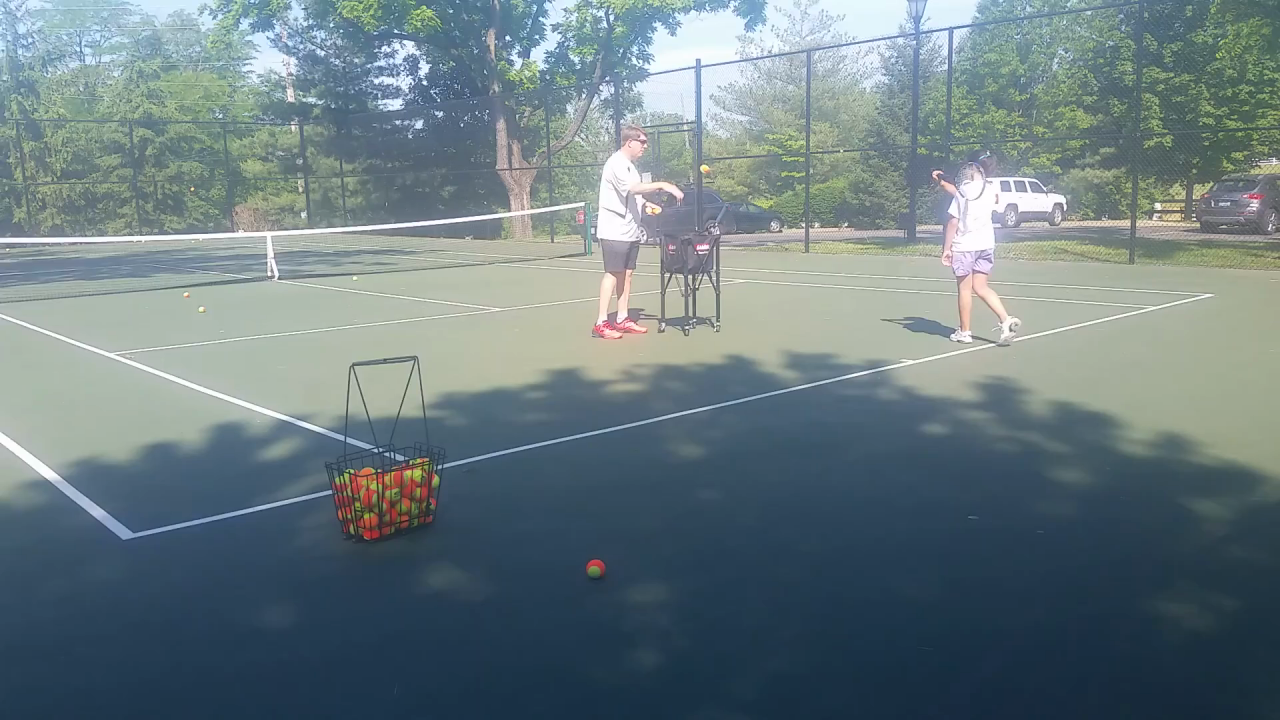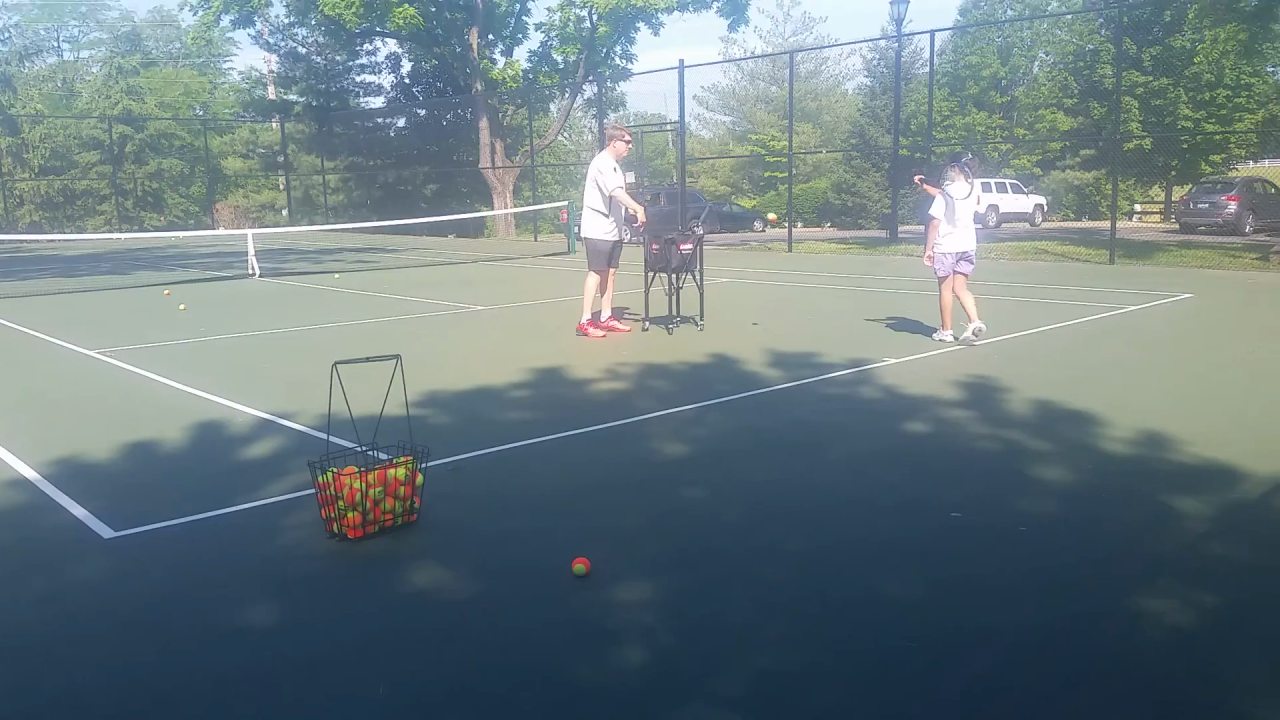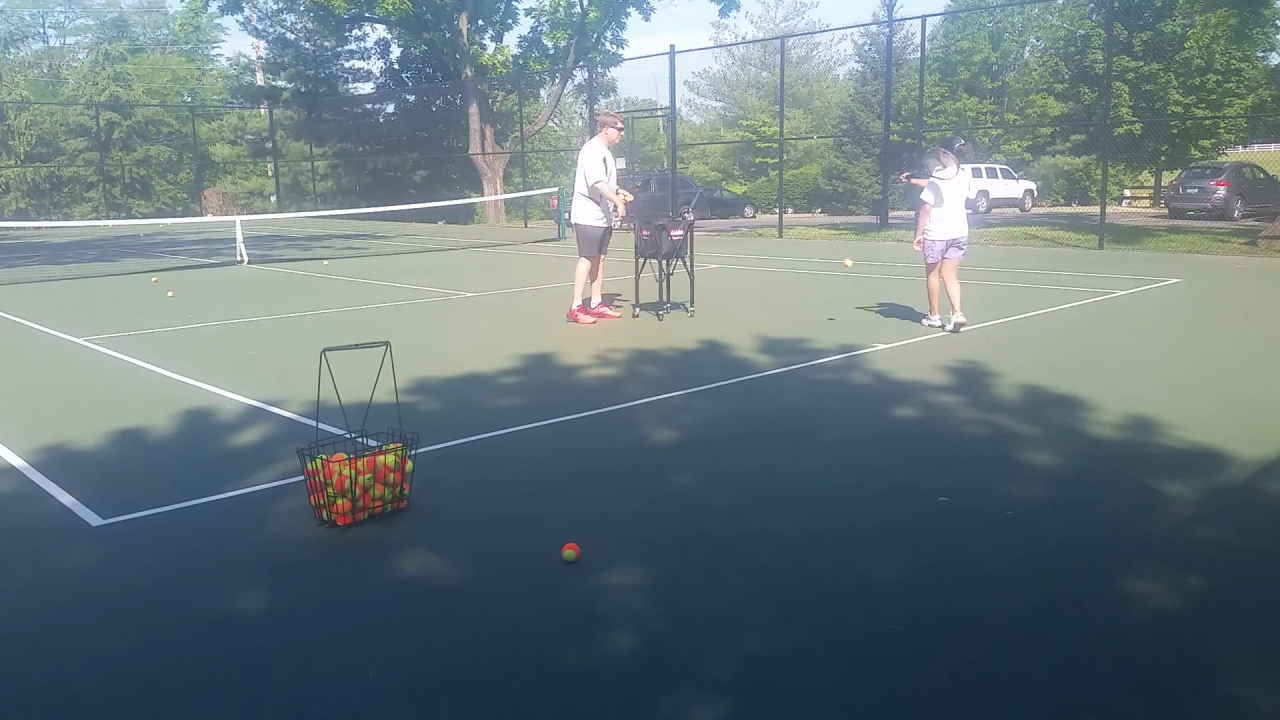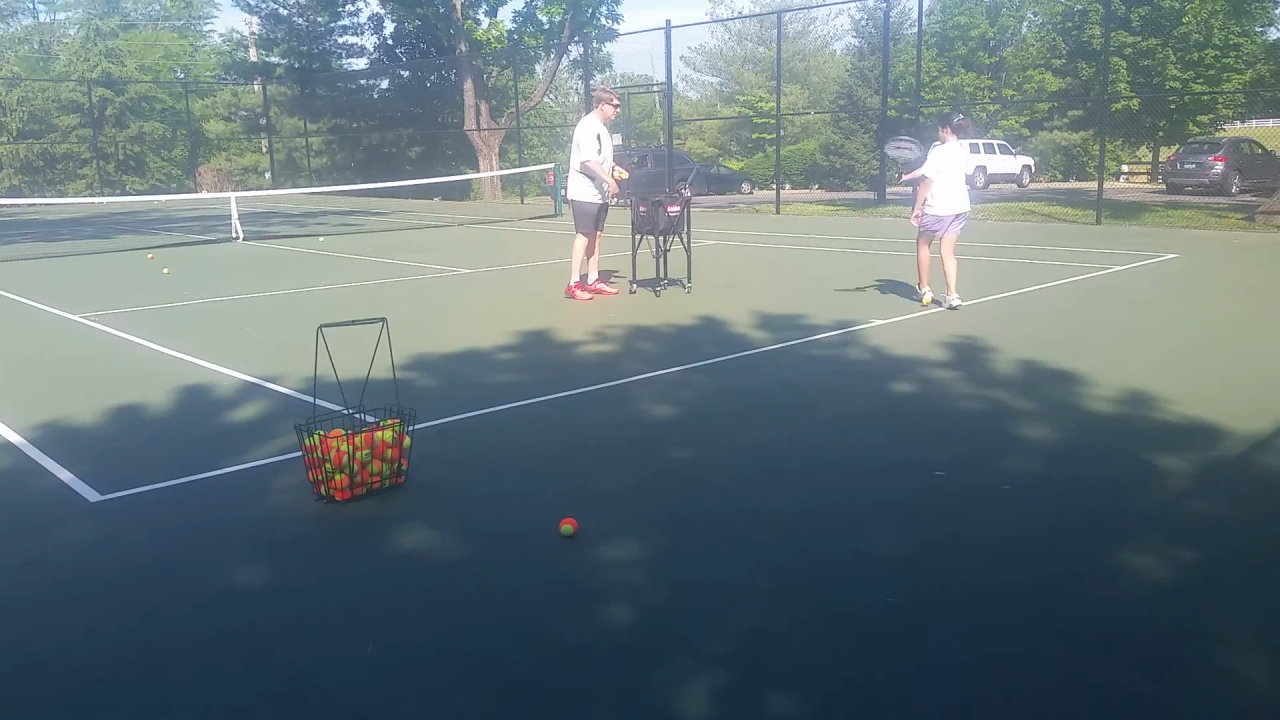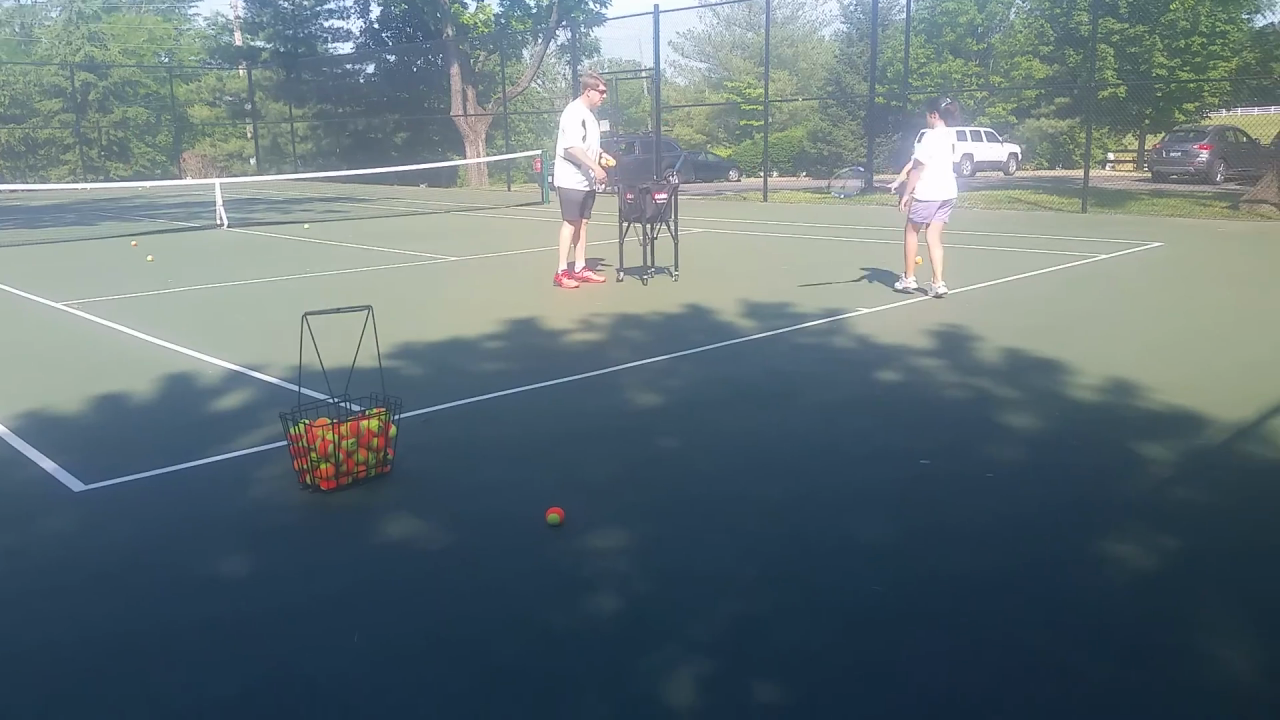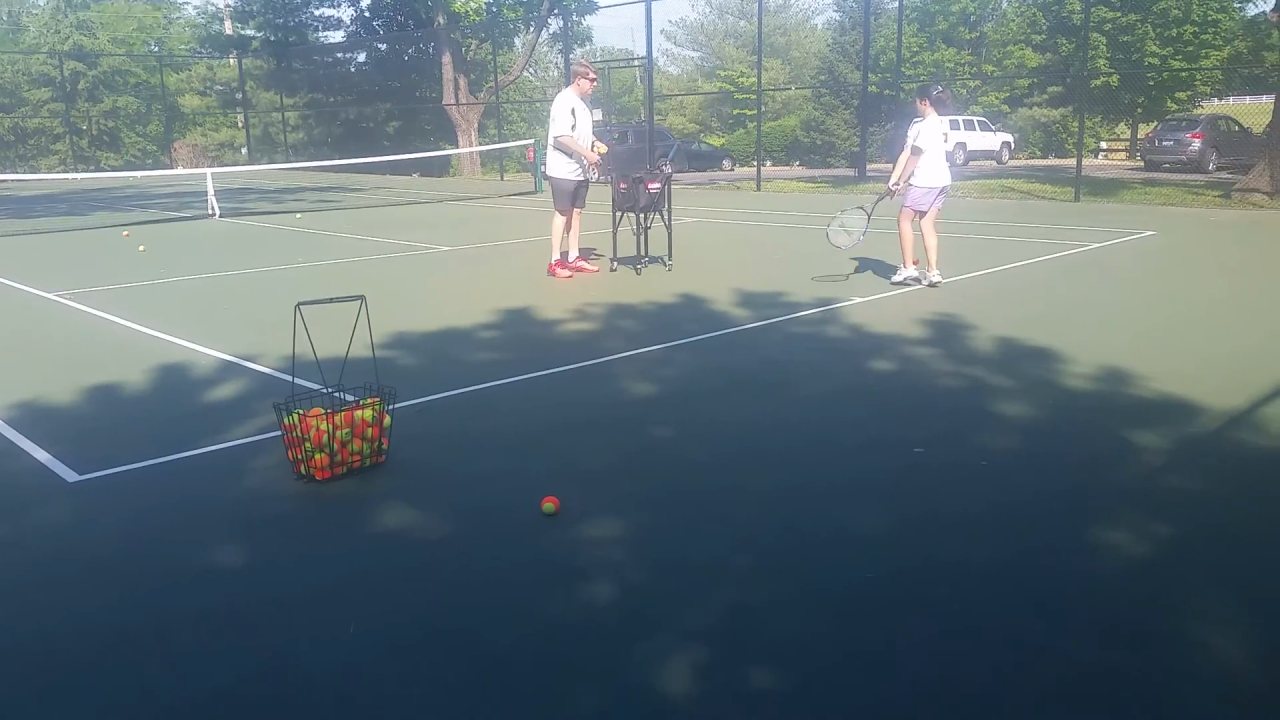
dt=0.1s
person 1, frame 1
left shoulder: (629, 164)
right shoulder: (617, 163)
right elbow: (634, 187)
left wrist: (645, 204)
right wrist: (664, 185)
left hip: (629, 231)
right hip: (614, 231)
left knee: (627, 274)
right knee: (613, 274)
left ankle: (622, 319)
right ankle: (601, 323)
person 1, frame 2
left shoulder: (613, 164)
right shoulder: (603, 164)
right elbow: (615, 191)
left wrist: (629, 206)
right wrist: (637, 208)
left hip: (611, 230)
right hip: (597, 230)
left knee: (610, 272)
right knee: (597, 273)
left ankle: (606, 318)
right ankle: (586, 322)
person 1, frame 3
left shoulder: (605, 151)
right shoulder: (593, 150)
right elbow: (598, 183)
left wrist: (619, 191)
right wrist: (619, 202)
left hip: (602, 216)
right hip: (588, 216)
left knee: (599, 259)
right knee: (587, 259)
left ankle: (596, 304)
right ankle: (576, 308)
person 1, frame 4
left shoulder: (601, 127)
right shoulder: (588, 126)
right elbow: (588, 161)
left wrist: (614, 168)
right wrist: (610, 181)
left hip: (598, 192)
right hip: (584, 192)
left knee: (596, 235)
right knee: (584, 235)
left ankle: (593, 280)
right ankle: (574, 284)
person 1, frame 5
left shoulder: (590, 113)
right shoulder: (574, 112)
right elbow: (572, 148)
left wrist: (602, 155)
right wrist: (595, 168)
left hip: (586, 180)
right hip: (571, 180)
left knee: (582, 223)
right knee: (570, 223)
left ankle: (580, 268)
right ankle: (561, 272)
person 1, frame 6
left shoulder: (581, 101)
right shoulder: (564, 101)
right elbow: (562, 137)
left wrist: (595, 142)
right wrist: (587, 153)
left hip: (579, 169)
right hip: (563, 169)
left knee: (576, 212)
right knee: (562, 213)
left ankle: (573, 258)
right ankle: (555, 262)
person 2, frame 1
right shoulder: (991, 189)
left elbow: (953, 221)
left wrist: (946, 248)
right wrist: (942, 182)
left hip: (965, 246)
right hip: (986, 244)
left knee: (964, 288)
right knee: (981, 287)
left ankle: (964, 332)
right ankle: (1007, 320)
person 2, frame 2
left shoulder: (949, 190)
right shoulder: (973, 190)
left elbow: (935, 223)
left wrist: (928, 248)
right wrist: (925, 186)
left hip: (946, 246)
right hip: (968, 245)
left knee: (945, 288)
right knee: (960, 288)
left ankle: (946, 331)
right ankle: (975, 323)
person 2, frame 3
left shoulder: (939, 176)
right shoulder: (963, 177)
left elbow: (925, 208)
left wrist: (919, 233)
right wrist: (914, 181)
left hip: (937, 233)
right hip: (959, 232)
left knee: (932, 273)
right knee: (950, 275)
left ankle: (934, 315)
right ankle: (957, 314)
person 2, frame 4
left shoulder: (939, 150)
right shoulder: (962, 151)
left elbow: (926, 182)
left wrist: (917, 208)
right wrist: (909, 176)
left hip: (939, 207)
right hip: (960, 207)
left knee: (923, 245)
right knee: (947, 251)
left ankle: (924, 289)
right ankle: (952, 296)
person 2, frame 5
left shoulder: (931, 137)
right shoulder: (949, 136)
left elbow: (918, 168)
right elbow: (914, 162)
left wrist: (907, 194)
right wrist: (899, 180)
left hip: (928, 194)
right hip: (946, 193)
left knee: (911, 232)
right knee: (934, 238)
left ankle: (908, 277)
right ankle: (938, 283)
person 2, frame 6
left shoulder: (927, 124)
right shoulder: (928, 124)
left elbow: (915, 155)
right elbow: (907, 152)
left wrist: (902, 180)
right wrist: (894, 177)
left hip: (925, 181)
right hip: (940, 181)
left knee: (904, 219)
right knee: (927, 226)
left ankle: (908, 267)
right ankle: (932, 272)
